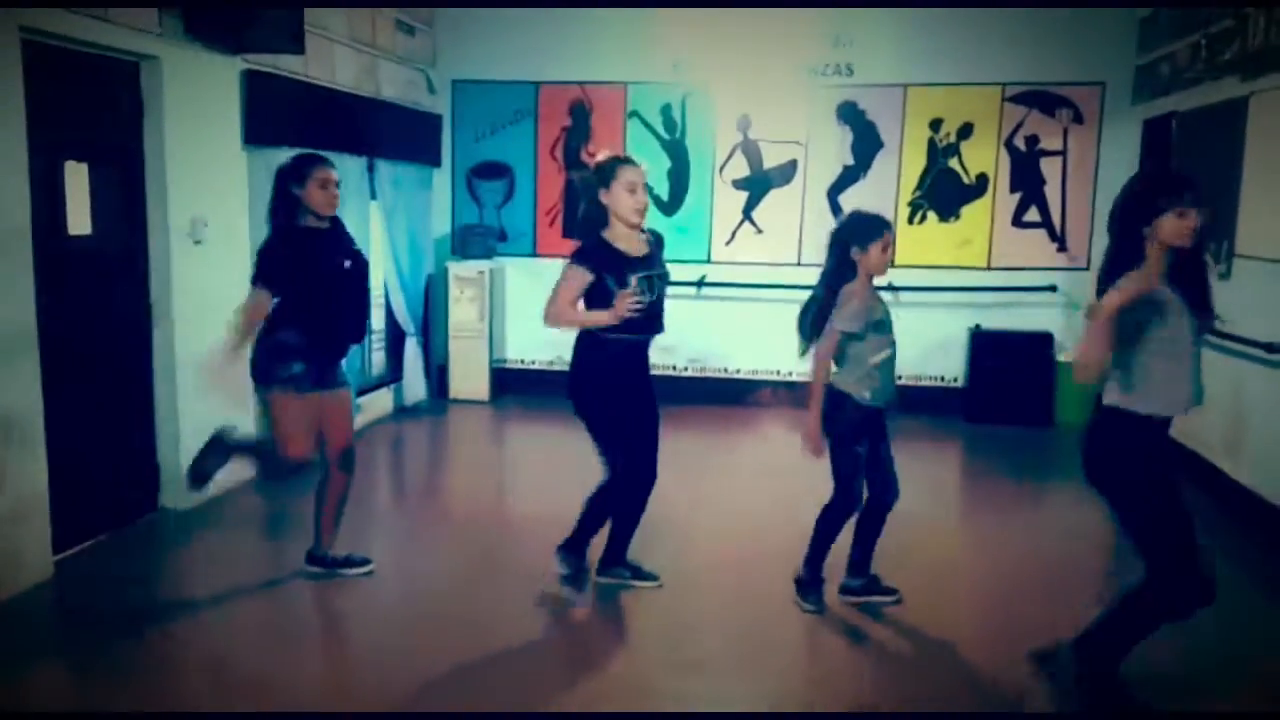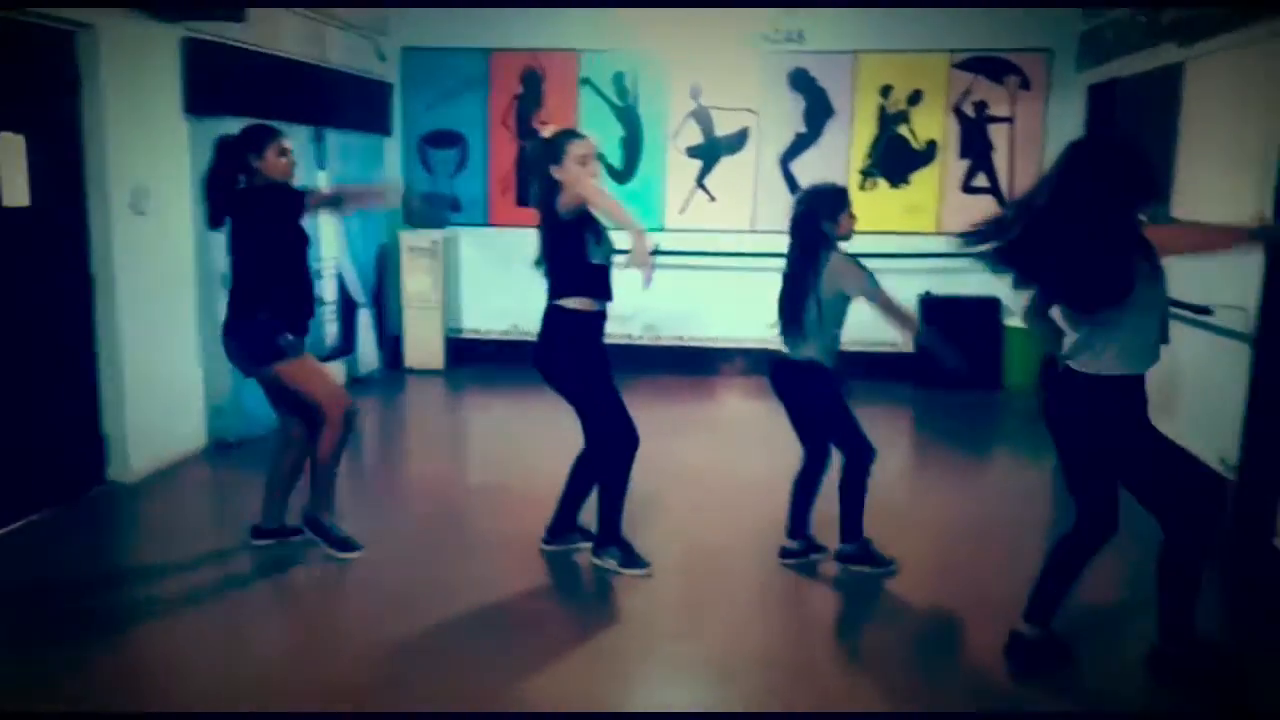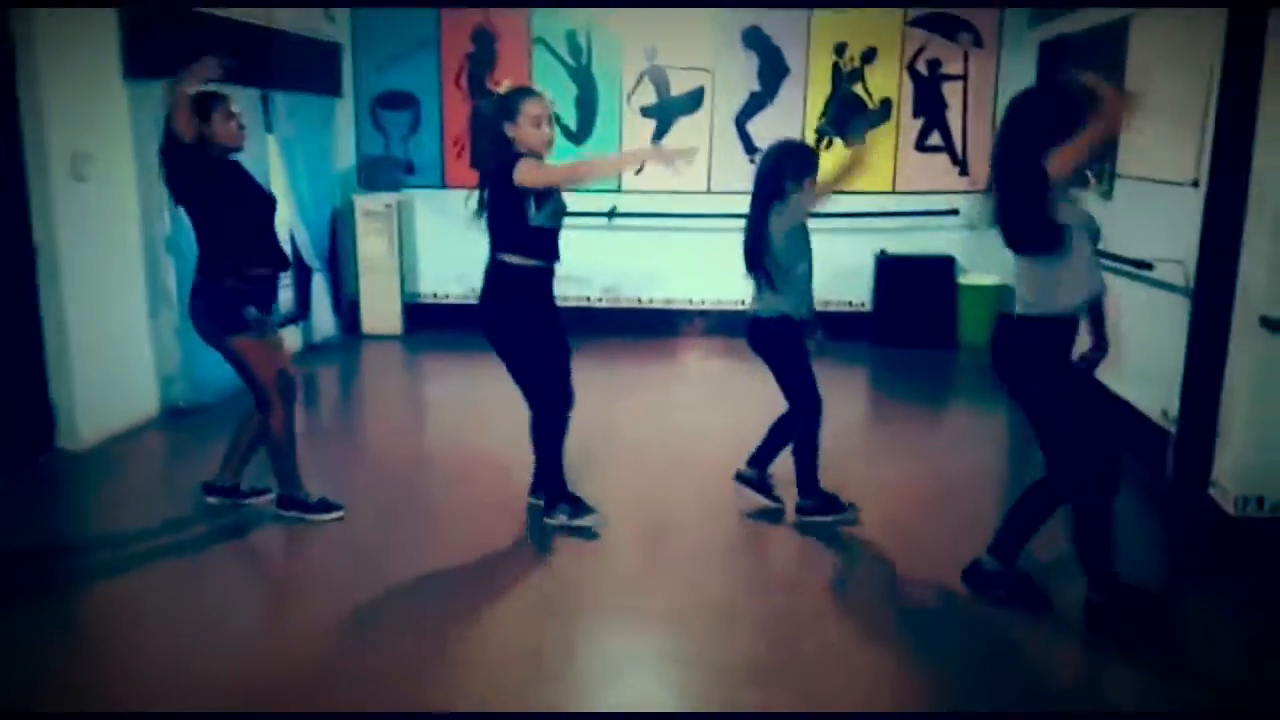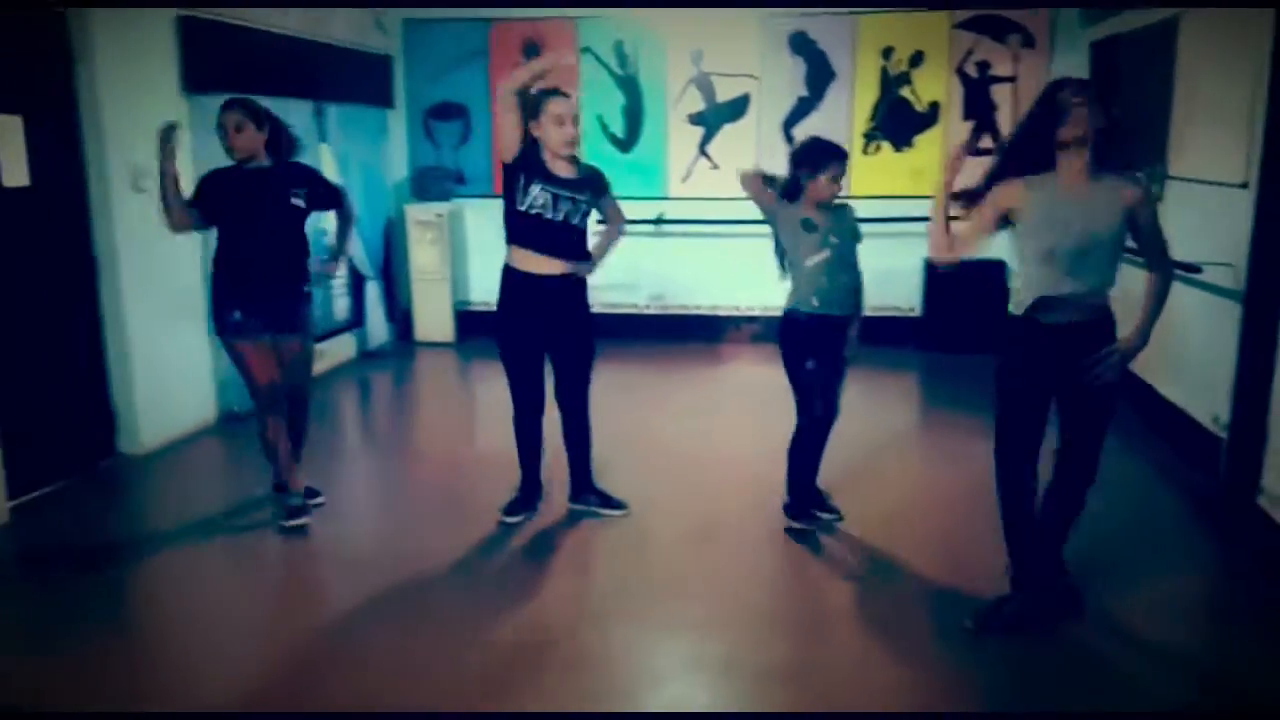
dt=0.3s
person 1, frame 1
left shoulder: (1174, 284)
right shoulder: (1134, 290)
right elbow: (1086, 369)
right wrist: (1116, 310)
left hip: (1134, 441)
right hip: (1128, 445)
left knee: (1169, 570)
right knee: (1189, 582)
left ankle: (1095, 671)
right ankle: (1079, 655)
person 1, frame 2
left shoulder: (1054, 245)
right shoulder: (1144, 239)
left elbow: (1038, 313)
left hip: (1066, 395)
right hip: (1111, 406)
left knee: (1096, 521)
right knee: (1195, 514)
left ankle: (1032, 633)
right ankle: (1175, 647)
person 1, frame 3
left shoulder: (1046, 192)
right shoulder: (1041, 179)
left elbow: (1082, 276)
right elbow: (1113, 115)
left wrist: (1098, 338)
right wrist: (1103, 95)
left hip: (1049, 342)
right hip: (1031, 347)
left knee: (1070, 464)
right knee: (1097, 465)
left ankle: (995, 566)
right ankle: (1105, 589)
person 1, frame 4
left shoulder: (1125, 195)
right shoulder: (1018, 191)
left elbow: (1161, 266)
right elbow: (946, 253)
left wrist: (1138, 336)
right wrist: (944, 187)
left hip: (1092, 344)
right hip: (1029, 342)
left knee: (1077, 473)
right knee: (1014, 473)
left ankle: (1045, 572)
right ankle: (1031, 589)
person 2, frame 1
left shoulder: (654, 242)
right shoulder: (594, 253)
right elbow: (554, 313)
left wrist: (648, 315)
right wrist: (605, 315)
left hip: (636, 367)
right hip: (598, 368)
left knee: (641, 471)
right knee: (628, 471)
left ankle: (615, 559)
right ankle: (573, 549)
person 2, frame 2
left shoulder: (583, 214)
right shoulder: (562, 208)
right elbow: (586, 190)
right wrist: (637, 234)
left hip: (585, 338)
right hip: (566, 341)
left knee: (604, 440)
right knee: (621, 438)
left ankle: (562, 528)
right ankle: (609, 541)
person 2, frame 3
left shoulder: (542, 172)
right shoulder: (509, 169)
right elbow: (568, 174)
right wrist: (645, 155)
left hip: (538, 293)
right hip: (508, 295)
left knee: (558, 396)
right knee: (549, 397)
left ankle: (547, 485)
right ankle: (553, 497)
person 2, frame 4
left shoulder: (591, 179)
right shoulder: (519, 161)
left elbow: (616, 221)
right elbow: (504, 94)
left wrist: (597, 254)
right wrist: (546, 64)
left hip: (568, 298)
right hip: (521, 297)
left knee: (574, 400)
right knee: (527, 403)
left ankle: (583, 489)
right ankle: (529, 489)
person 3, frame 1
left shoulder: (335, 231)
right shoulder: (286, 241)
right elbow: (260, 302)
right wrist: (231, 351)
left hip: (326, 360)
right hip: (287, 358)
left knee: (342, 455)
right knee: (294, 458)
left ankle: (323, 550)
right ankle: (225, 448)
person 3, frame 2
left shoulder: (265, 203)
right shoulder: (259, 200)
right elbow: (328, 199)
right wrist: (386, 194)
left hip: (274, 333)
right hip: (261, 333)
left knee: (301, 427)
right knee: (338, 411)
left ankle: (270, 522)
right ankle: (320, 517)
person 3, frame 3
left shoulder: (230, 172)
right shoulder: (196, 169)
right elbow: (178, 105)
right wrist: (201, 76)
left hip: (254, 297)
right hip: (227, 300)
left knee: (274, 394)
right knee: (278, 393)
left ankle: (225, 483)
right ankle: (291, 494)
person 3, frame 4
left shoulder: (299, 177)
right shoulder: (219, 183)
left elbow: (343, 202)
right elbow: (180, 221)
left wrist: (338, 254)
right wrist: (168, 157)
left hip: (291, 302)
right hip: (239, 307)
left knee: (296, 396)
right knee: (269, 399)
left ankle: (289, 478)
right ankle: (293, 492)
person 4, frame 1
left shoulder: (862, 296)
right shoulder: (856, 299)
right elbow: (823, 356)
right wrist: (814, 415)
left hip: (869, 410)
right hip: (852, 409)
left knee: (884, 494)
right knee: (848, 498)
left ankle: (858, 577)
right ankle: (809, 576)
person 4, frame 2
left shoulder: (803, 261)
right shoulder: (843, 267)
right elbow: (892, 309)
right wrist: (935, 344)
left hip: (787, 370)
right hip: (810, 375)
left knee: (816, 455)
right knee: (858, 453)
left ankle: (796, 540)
right ankle: (852, 546)
person 4, frame 3
left shoulder: (784, 219)
right shoulder: (783, 214)
right elbow: (825, 190)
left wrist: (807, 323)
right wrist: (859, 154)
left hip: (779, 326)
right hip: (776, 329)
left knee: (802, 408)
right knee: (808, 409)
left ankle: (755, 468)
right ankle: (809, 498)
person 4, frame 4
left shoulder: (844, 215)
right shoulder: (786, 215)
left elbow: (853, 268)
right elbow: (750, 181)
left wrist: (856, 317)
right wrist: (771, 183)
left hip: (836, 325)
right hip: (803, 326)
left knee: (826, 413)
right knee: (811, 415)
left ankle: (805, 490)
right ankle: (797, 500)
